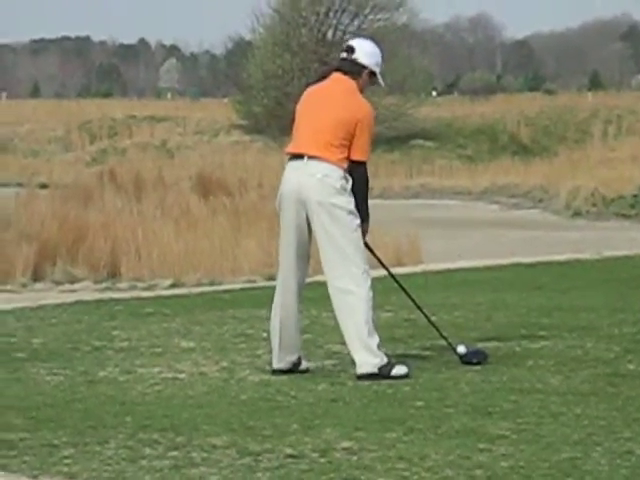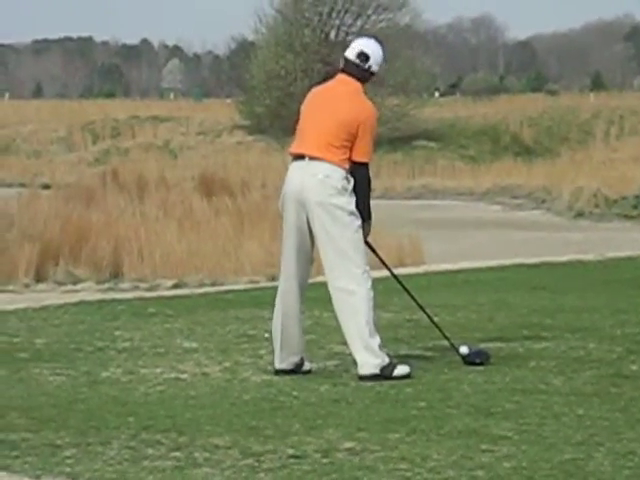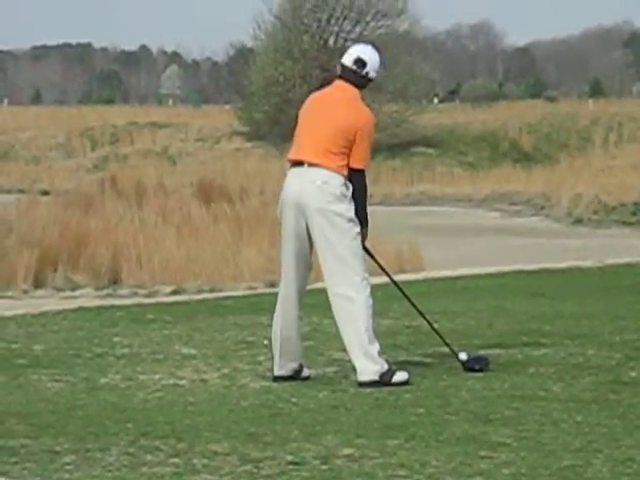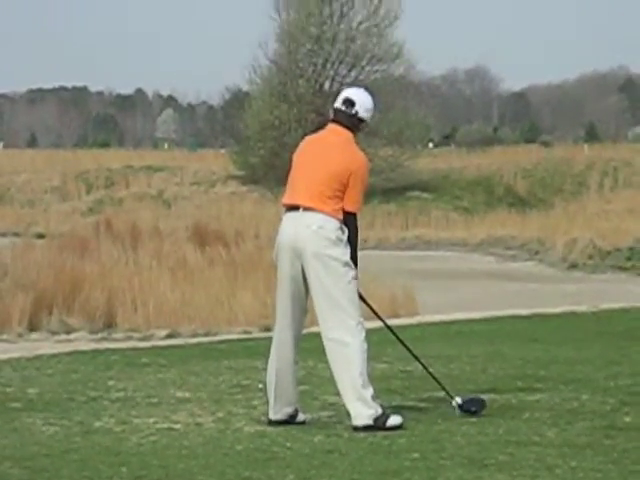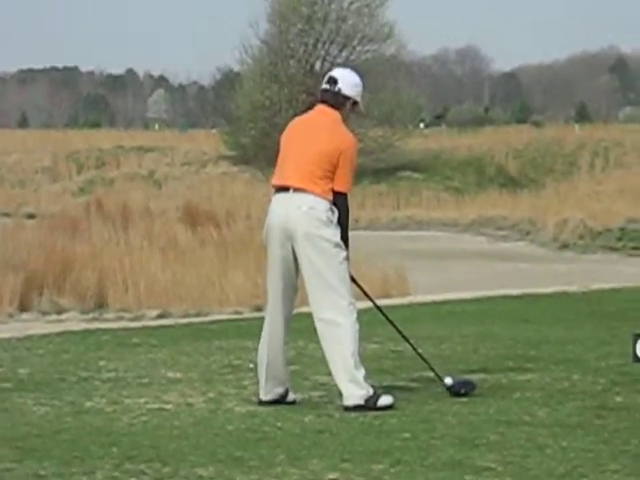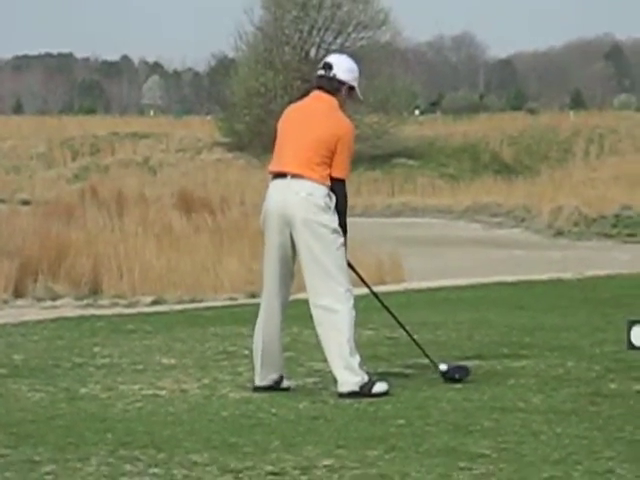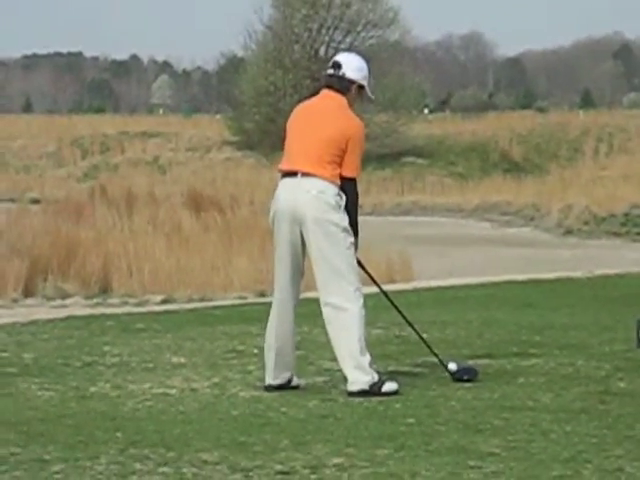
dt=0.2s
person 1, frame 1
left shoulder: (310, 93)
right shoulder: (361, 107)
right elbow: (358, 167)
right wrist: (363, 217)
left hip: (293, 176)
right hip: (326, 181)
left knee: (289, 273)
right knee: (350, 275)
left ankle: (285, 356)
right ankle: (370, 361)
person 1, frame 2
left shoulder: (315, 93)
right shoulder: (365, 109)
right elbow: (360, 169)
right wrist: (365, 217)
left hip: (296, 177)
right hip: (328, 182)
left knee: (292, 274)
right knee: (351, 275)
left ankle: (287, 357)
right ankle: (371, 362)
person 1, frame 3
left shoulder: (313, 99)
right shoulder: (362, 115)
right elbow: (356, 175)
right wrist: (362, 223)
left hip: (294, 183)
right hip: (326, 188)
left knee: (291, 280)
right knee: (350, 282)
left ankle: (286, 364)
right ankle: (370, 368)
person 1, frame 4
left shoulder: (307, 143)
right shoulder: (356, 159)
right elbow: (349, 216)
right wrist: (352, 264)
left hip: (289, 227)
right hip: (322, 232)
left knee: (287, 323)
right knee: (344, 326)
left ankle: (281, 407)
right ankle: (364, 412)
person 1, frame 5
left shoulder: (294, 125)
right shoulder: (344, 139)
right elbow: (339, 197)
right wrist: (343, 244)
left hip: (279, 208)
right hip: (312, 213)
left knee: (277, 305)
right knee: (336, 307)
left ankle: (272, 387)
right ankle: (355, 393)
person 1, frame 6
left shoulder: (291, 111)
right shoulder: (342, 124)
right elbow: (337, 183)
right wrist: (342, 231)
left hip: (276, 194)
right hip: (310, 198)
left knee: (274, 290)
right knee: (333, 294)
left ankle: (267, 373)
right ankle: (351, 379)
person 1, frame 7
left shoulder: (300, 110)
right shoulder: (352, 123)
right elbow: (348, 182)
right wrist: (353, 230)
left hip: (286, 192)
right hip: (319, 196)
left knee: (284, 289)
right knee: (343, 293)
left ankle: (278, 373)
right ankle: (360, 378)
